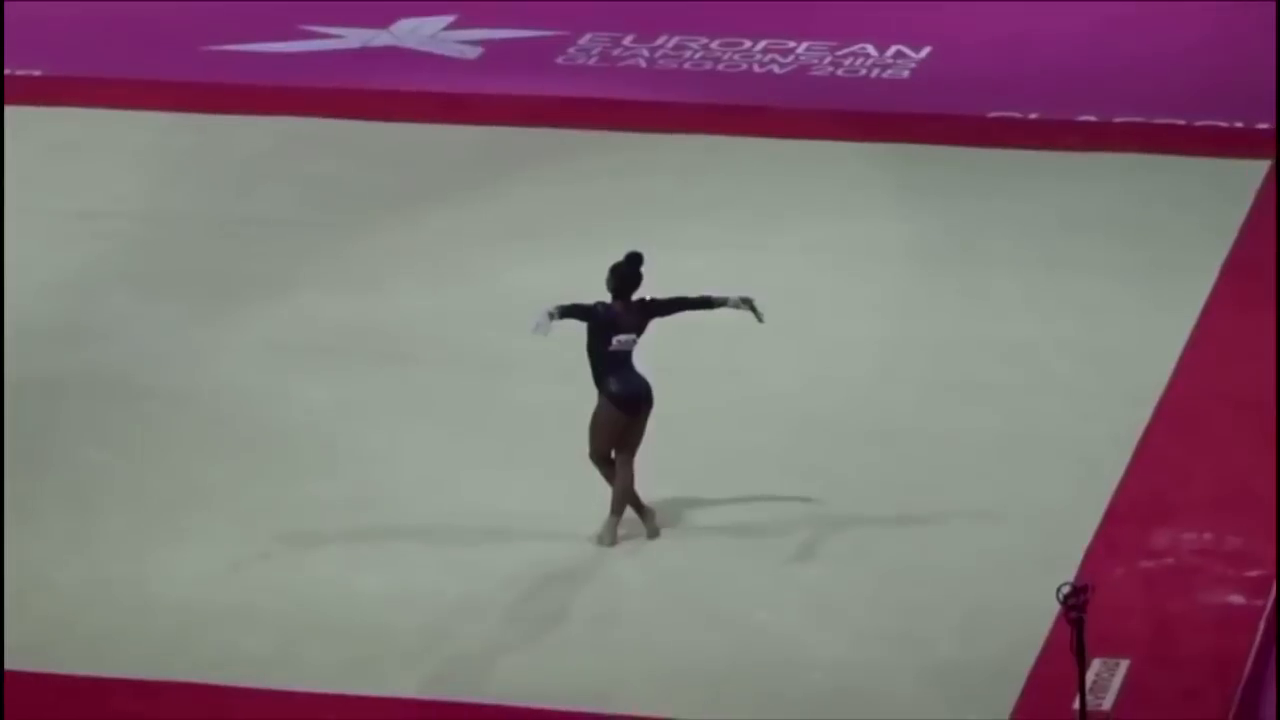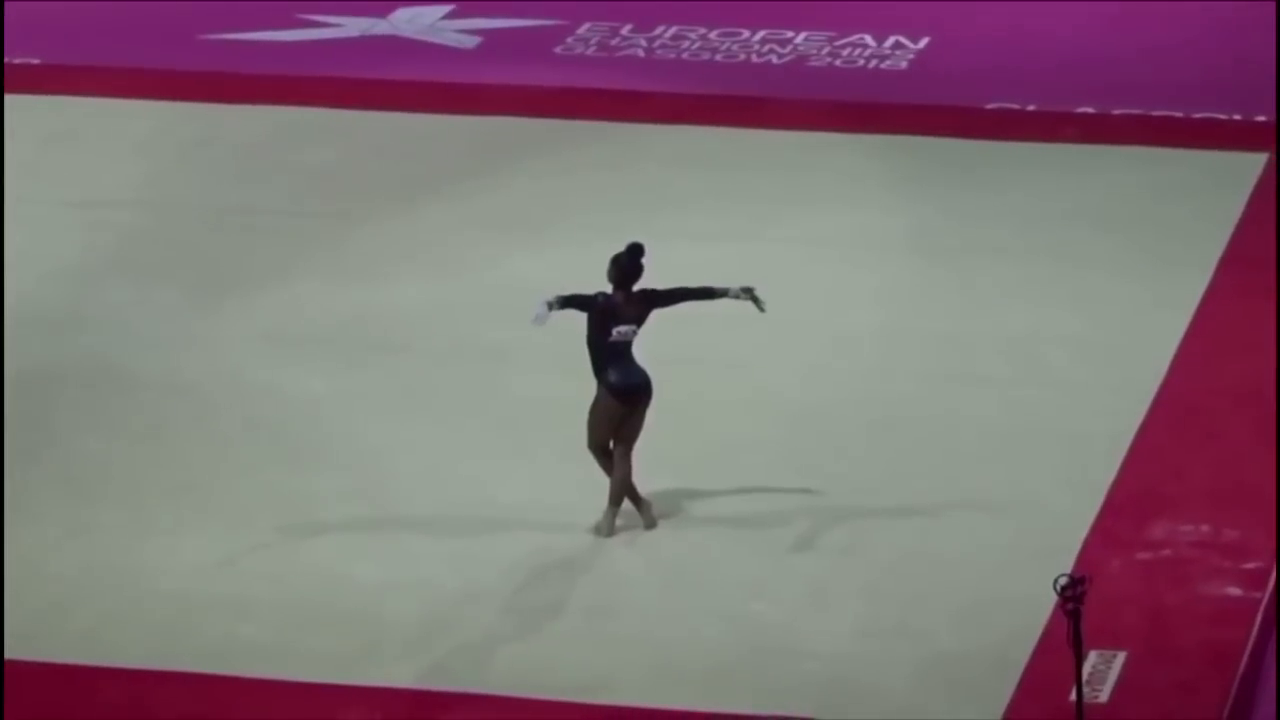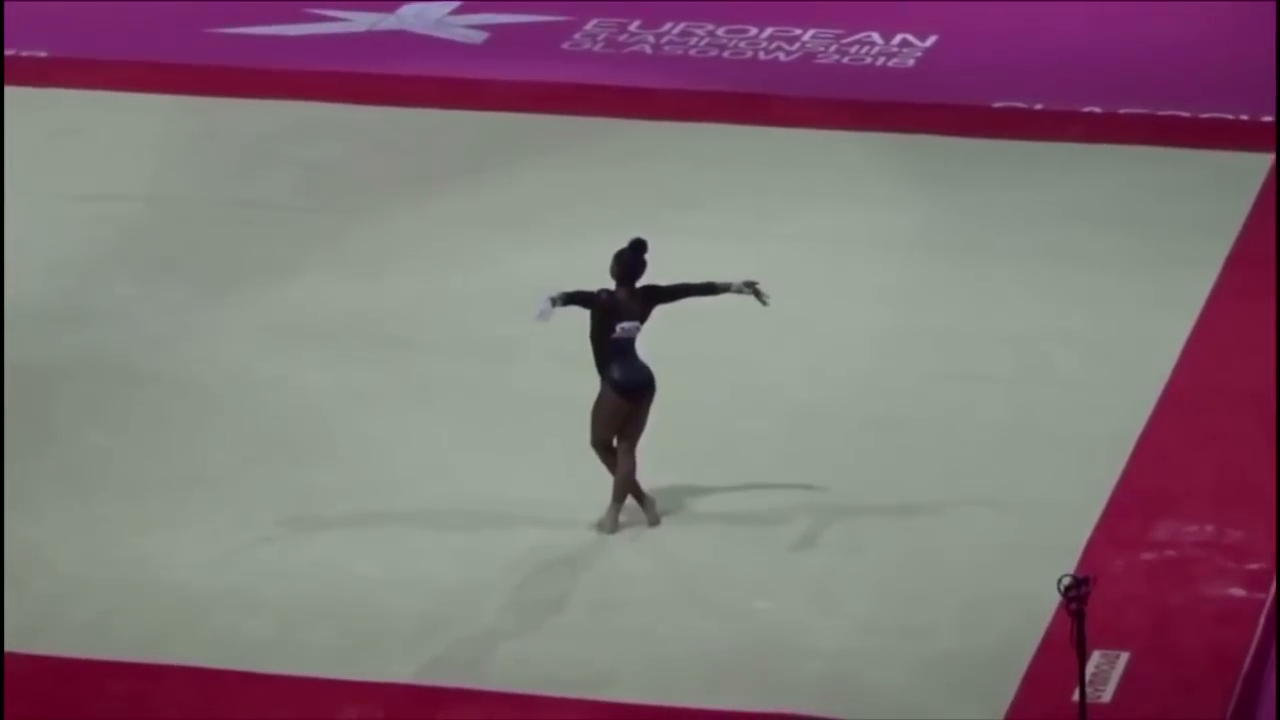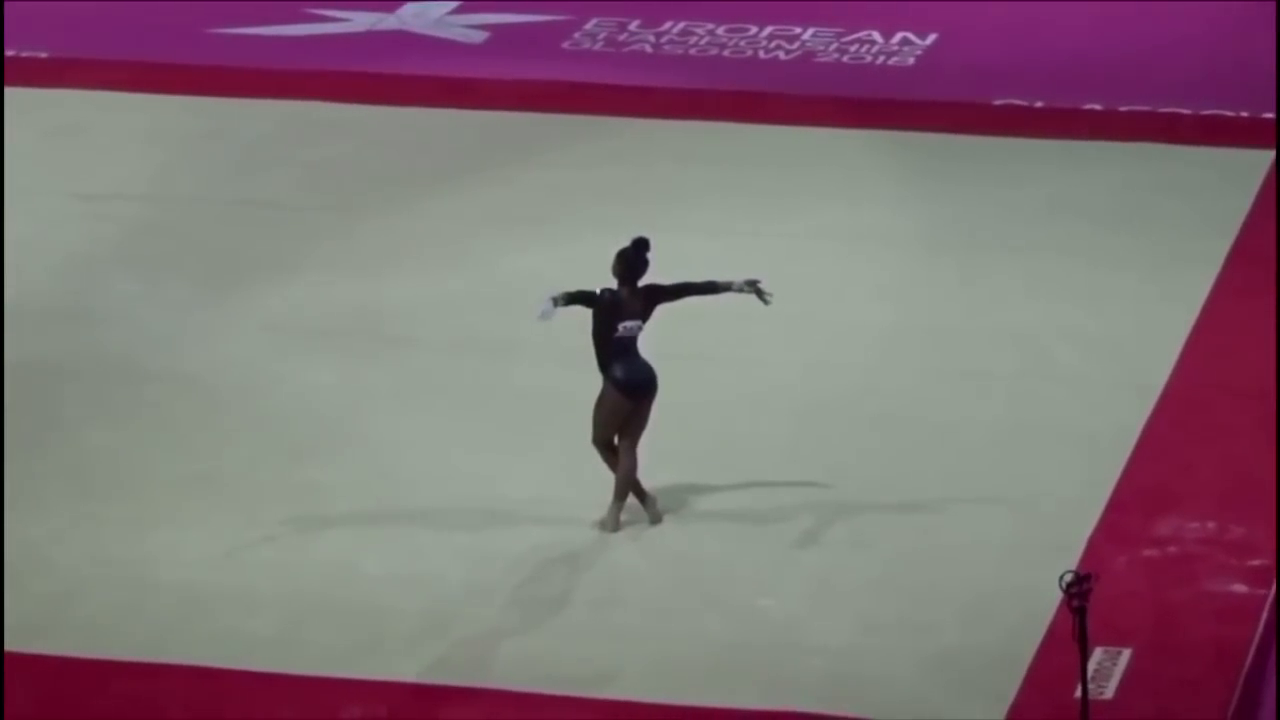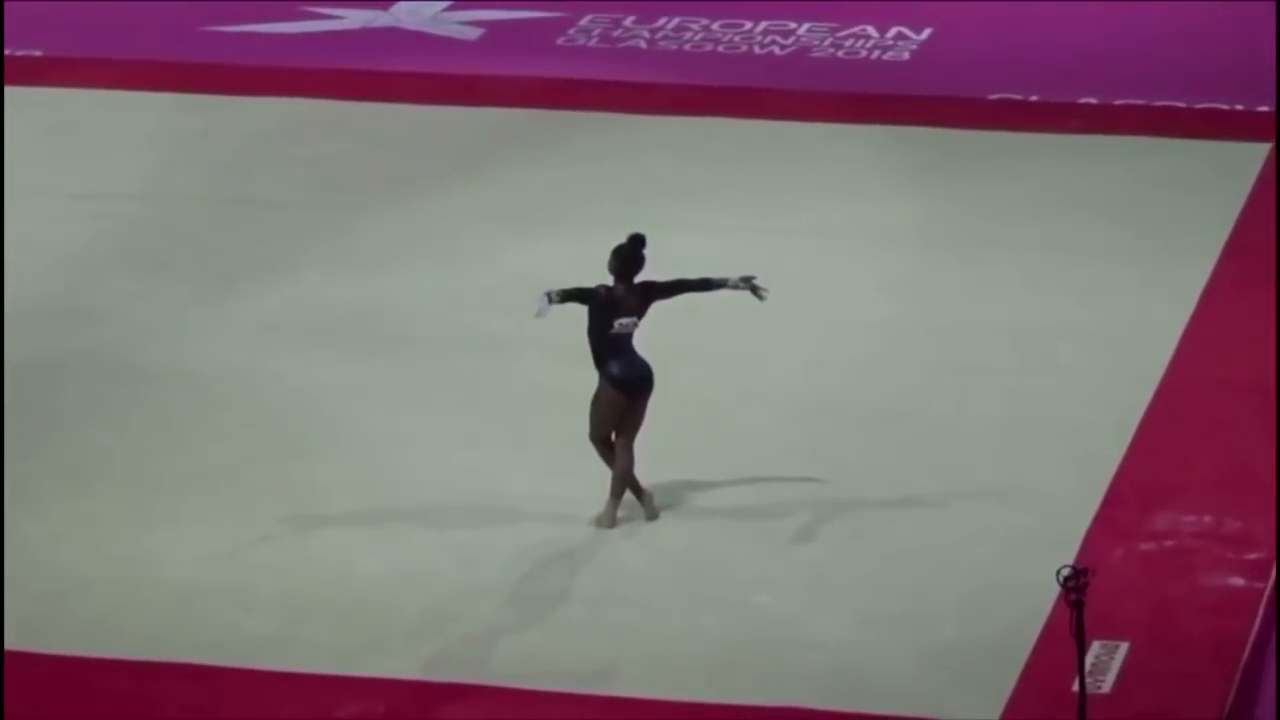
dt=0.7s
person 1, frame 1
left shoulder: (600, 313)
right shoulder: (644, 309)
left elbow: (573, 309)
right elbow: (688, 302)
left wrist: (552, 313)
right wrist: (731, 301)
left hip: (616, 396)
right hip: (640, 393)
left knee: (600, 456)
right knee: (624, 459)
left ankle: (640, 510)
right ankle: (613, 523)
person 1, frame 2
left shoulder: (601, 304)
right shoulder: (645, 301)
left elbow: (574, 300)
right elbow: (689, 293)
left wrist: (551, 304)
right wrist: (732, 292)
left hip: (615, 387)
right hip: (640, 384)
left knee: (598, 446)
right knee: (622, 451)
left ankle: (638, 502)
right ankle: (611, 515)
person 1, frame 3
left shoulder: (604, 301)
right shoulder: (647, 296)
left elbow: (576, 297)
right elbow: (693, 288)
left wrist: (554, 300)
right wrist: (736, 286)
left hip: (619, 383)
right hip: (643, 380)
left knee: (601, 443)
right knee: (626, 448)
left ankle: (641, 499)
right ankle: (614, 512)
person 1, frame 4
left shoulder: (606, 299)
right shoulder: (649, 295)
left elbow: (579, 296)
right elbow: (694, 288)
left wrist: (556, 300)
right wrist: (738, 285)
left hip: (621, 380)
right hip: (645, 377)
left knee: (602, 441)
right knee: (627, 446)
left ankle: (643, 498)
right ankle: (615, 510)
person 1, frame 5
left shoulder: (603, 296)
right shoulder: (645, 292)
left elbow: (576, 294)
right elbow: (690, 285)
left wrist: (553, 297)
right wrist: (733, 282)
left hip: (616, 377)
right hip: (641, 374)
left knee: (599, 438)
right knee: (624, 443)
left ankle: (639, 494)
right ankle: (612, 507)
